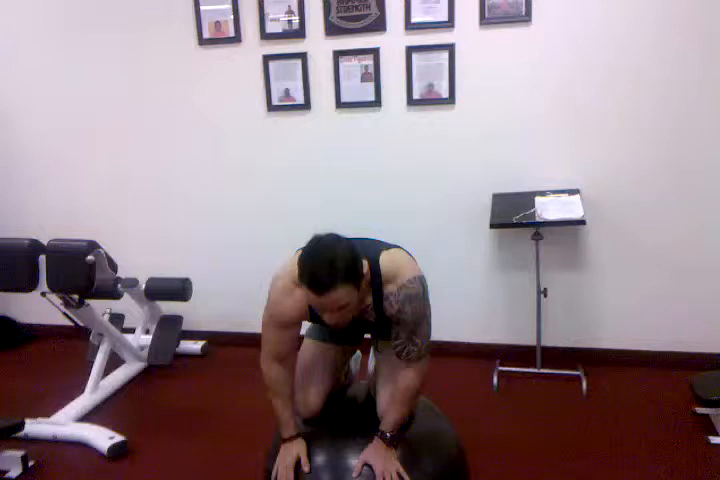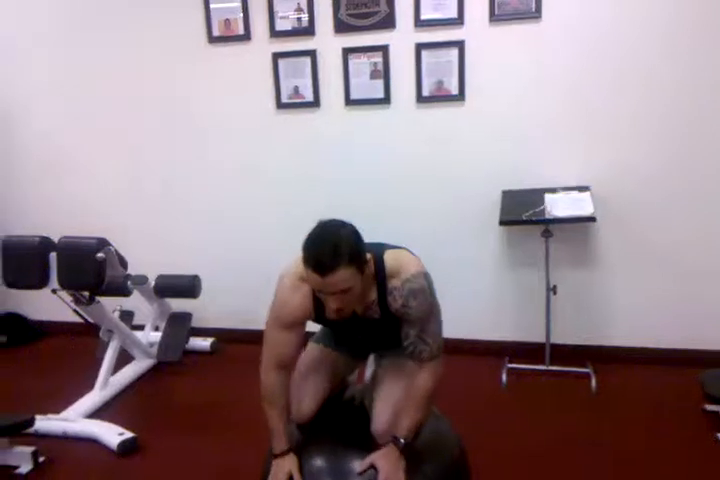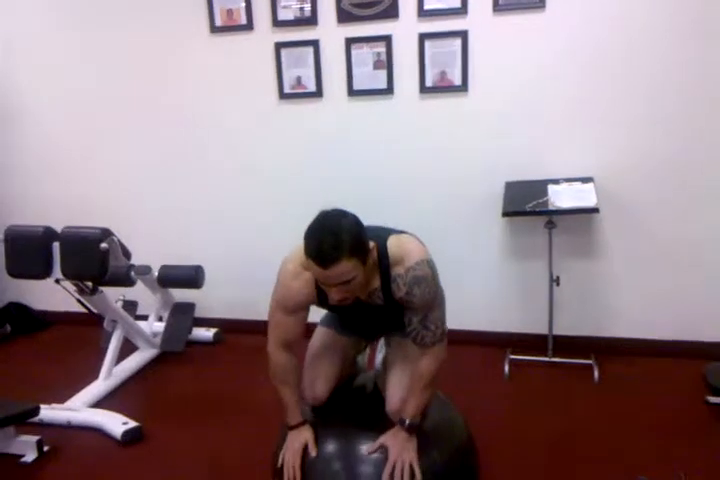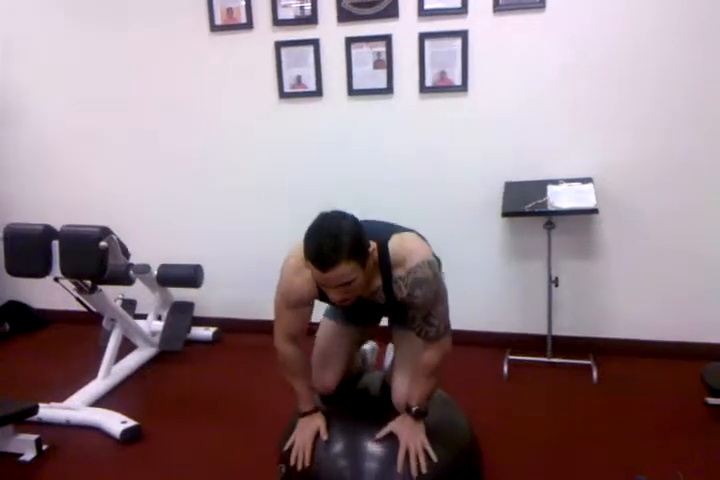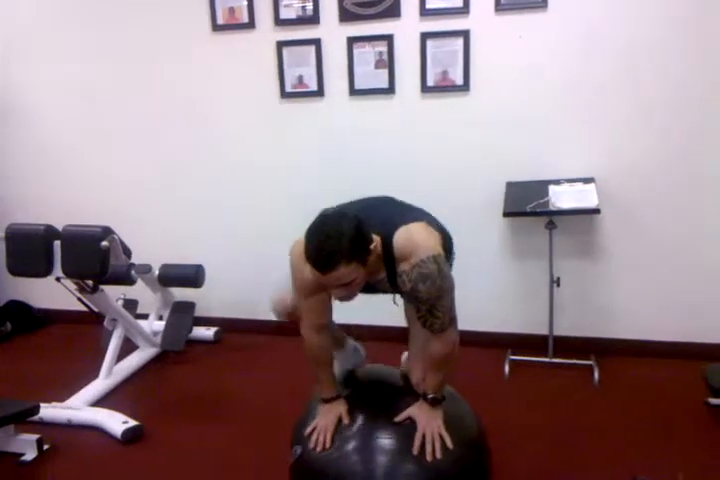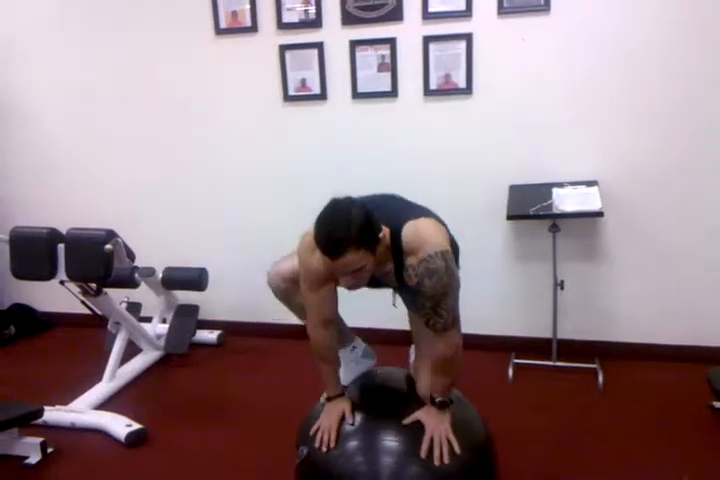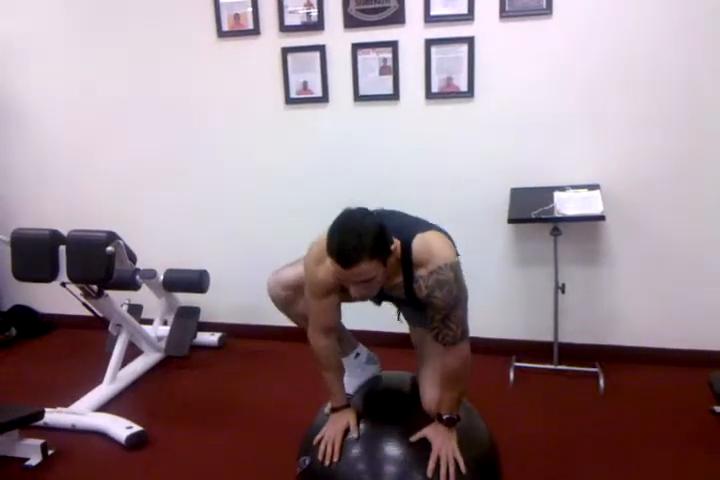
dt=0.3s
person 1, frame 1
left shoulder: (403, 284)
right shoulder: (287, 289)
left elbow: (412, 367)
right elbow: (275, 362)
left wrist: (385, 441)
right wrist: (290, 437)
left hip: (390, 318)
right hip: (332, 323)
left knee: (391, 412)
right knee: (306, 408)
left ankle: (378, 379)
right ankle: (341, 377)
person 1, frame 2
left shoulder: (408, 282)
right shoulder: (294, 287)
left elbow: (428, 368)
right elbow: (274, 369)
left wrist: (397, 447)
right wrist: (281, 452)
left hip: (399, 336)
right hip: (342, 333)
left knee: (384, 431)
right knee: (300, 412)
left ankle: (379, 384)
right ankle: (339, 386)
person 1, frame 3
left shoulder: (411, 267)
right shoulder: (296, 274)
left elbow: (432, 350)
right elbow: (280, 349)
left wrist: (407, 428)
right wrist: (296, 424)
left hip: (404, 316)
right hip: (348, 316)
left knee: (398, 410)
right knee: (313, 396)
left ankle: (388, 370)
right ankle: (350, 367)
person 1, frame 4
left shoulder: (413, 266)
right shoulder: (297, 269)
left elbow: (437, 343)
right elbow: (288, 342)
left wrist: (414, 415)
right wrist: (308, 411)
left hip: (408, 300)
right hip: (354, 301)
left knee: (404, 401)
right knee: (323, 386)
left ankle: (398, 367)
right ankle: (360, 363)
person 1, frame 5
left shoulder: (420, 260)
right shoulder: (307, 255)
left elbow: (444, 336)
right elbow: (315, 330)
left wrist: (430, 402)
right wrist: (330, 398)
left hip: (408, 262)
right hip: (355, 266)
left knee: (420, 377)
right knee: (285, 307)
left ankle: (411, 362)
right ankle: (347, 354)
person 1, frame 6
left shoulder: (428, 254)
right shoulder: (313, 249)
left elbow: (447, 337)
right elbow: (320, 325)
left wrist: (438, 405)
right wrist: (335, 395)
left hip: (417, 268)
right hip: (368, 258)
left knee: (429, 391)
right knee: (279, 277)
left ankle: (421, 360)
right ankle: (354, 354)
person 1, frame 7
left shoulder: (435, 265)
right shoulder: (321, 259)
left elbow: (455, 350)
right elbow: (322, 333)
left wrist: (446, 422)
right wrist: (339, 406)
left hip: (421, 292)
right hip: (374, 268)
left knee: (434, 404)
right knee: (279, 286)
left ankle: (427, 369)
right ankle: (358, 360)
